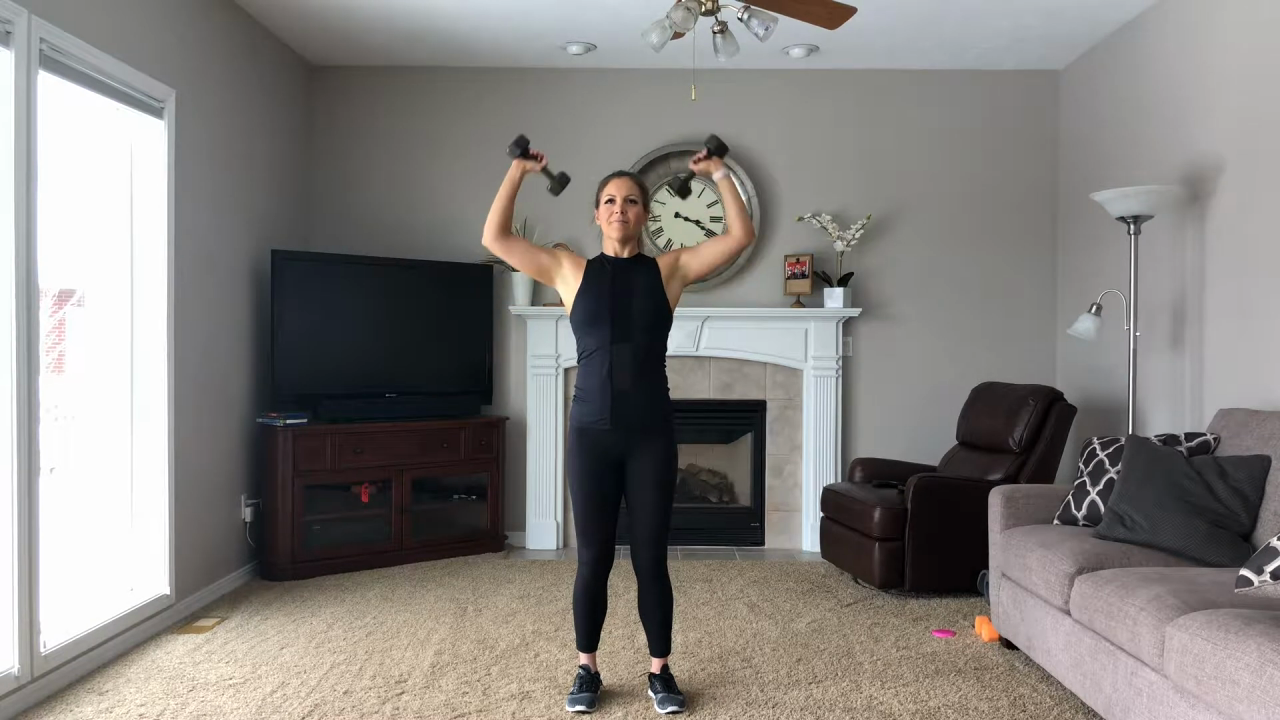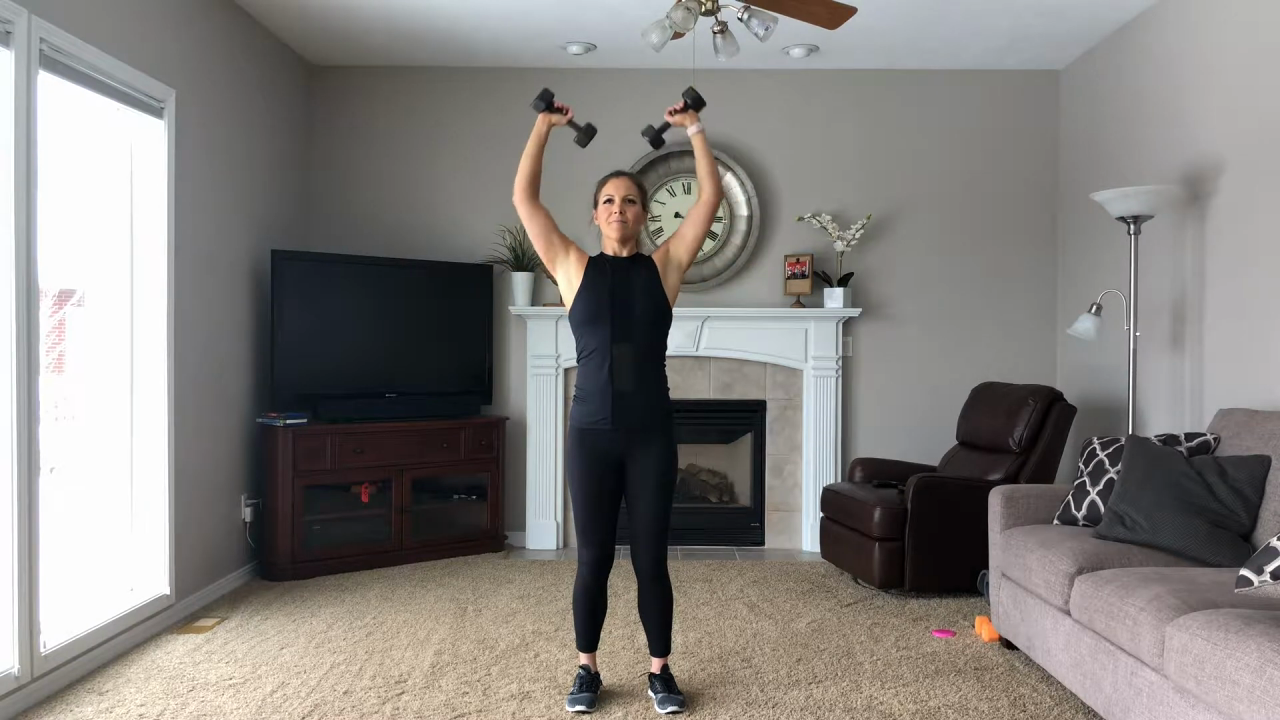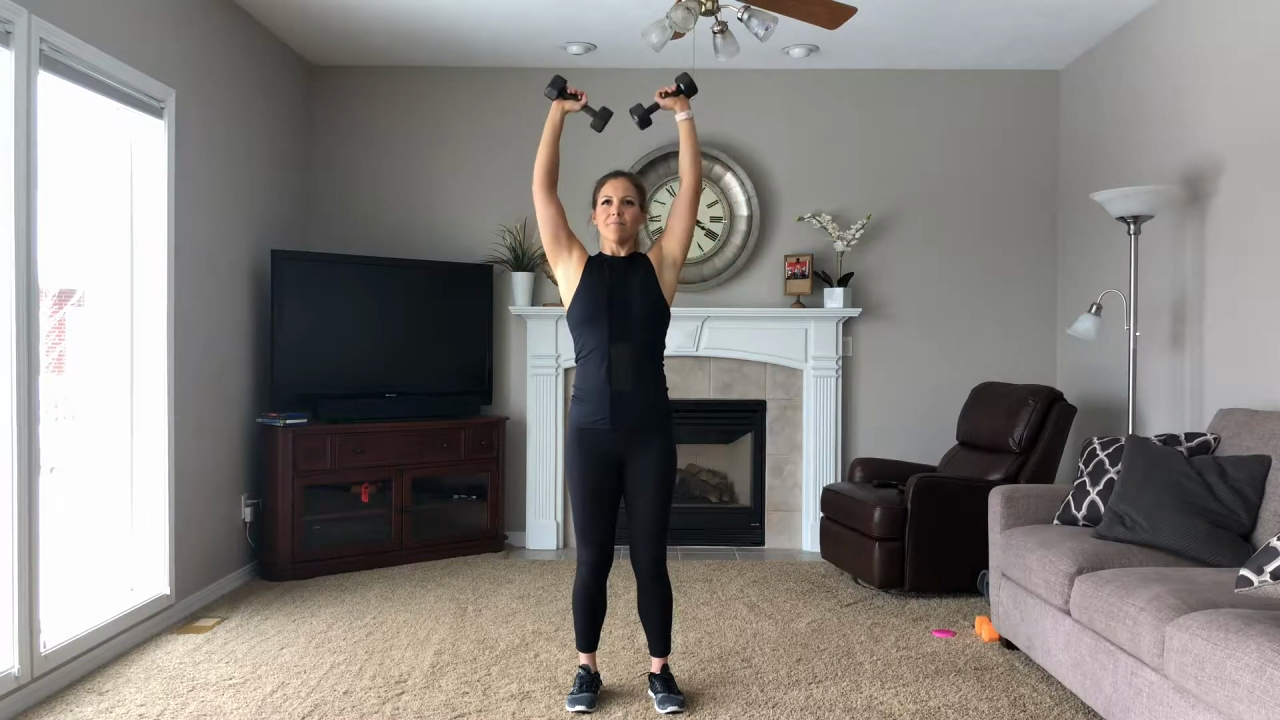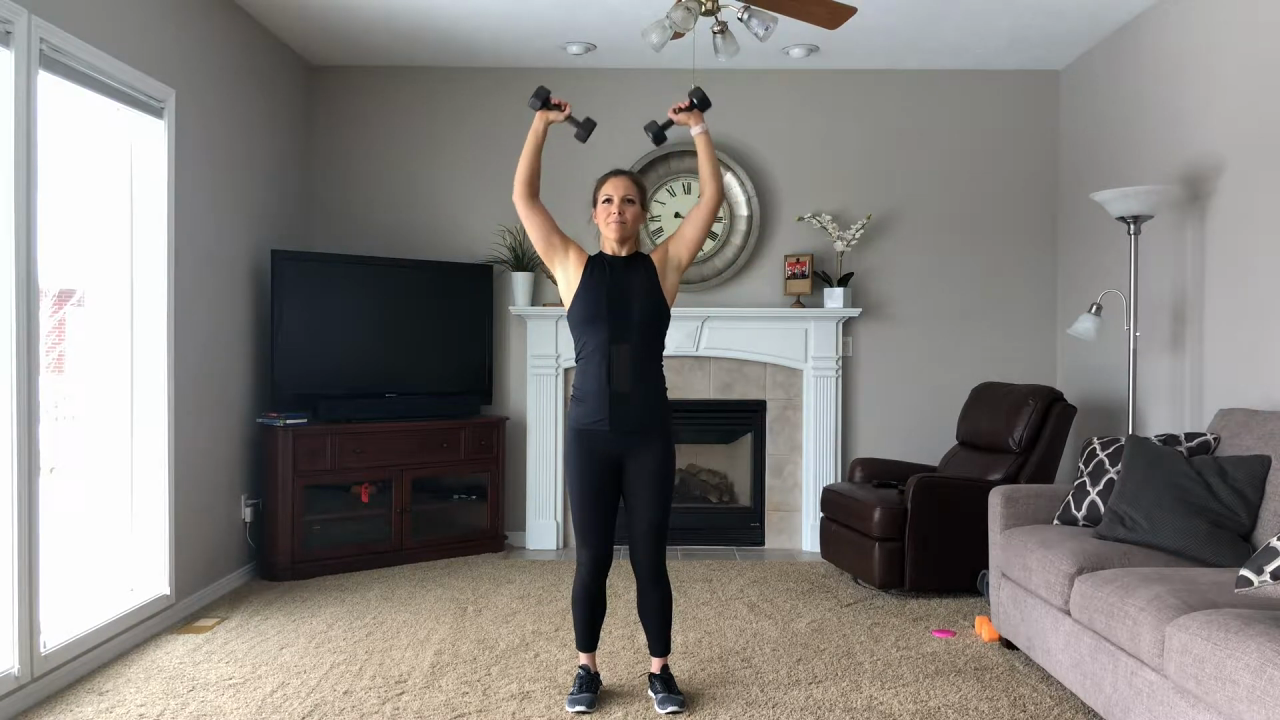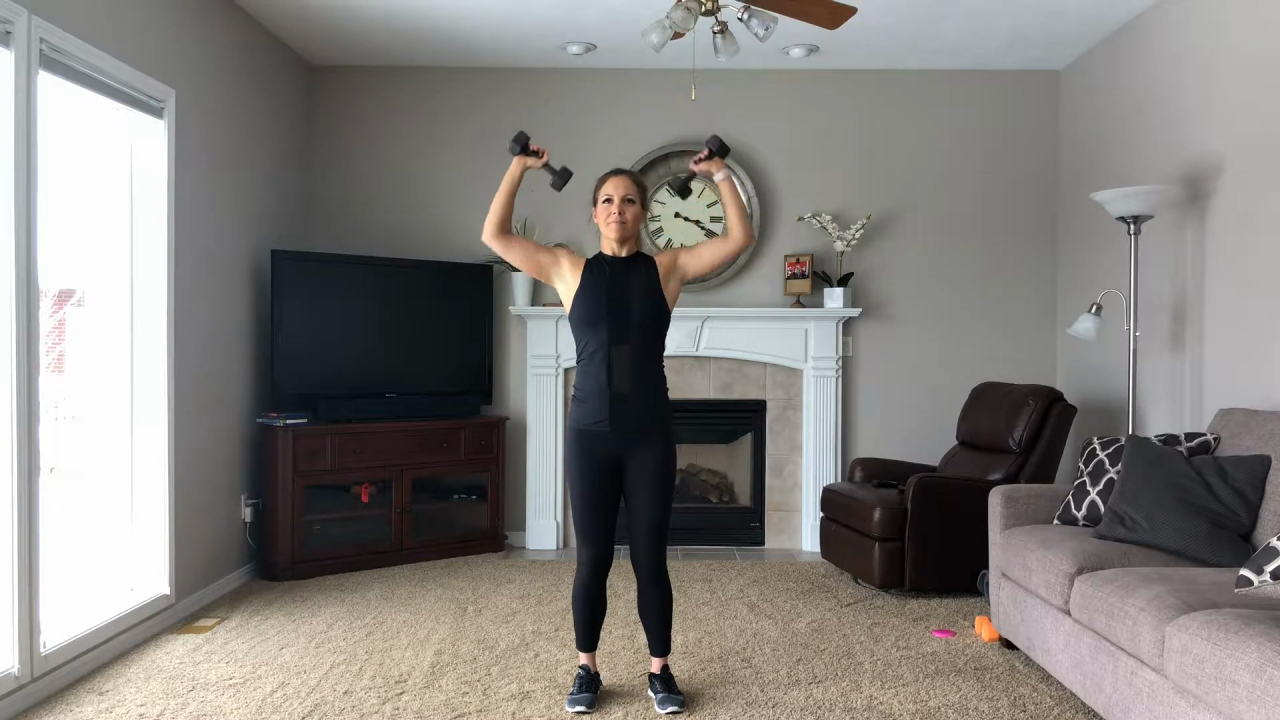
dt=0.3s
person 1, frame 1
left shoulder: (668, 269)
right shoulder: (571, 270)
left elbow: (741, 235)
right elbow: (495, 237)
left wrist: (718, 175)
right wrist: (519, 172)
left hip: (651, 432)
right hip: (591, 431)
left knee: (650, 558)
right knee: (593, 558)
left ankle: (660, 670)
right ankle: (586, 669)
person 1, frame 2
left shoulder: (664, 265)
right shoulder: (572, 267)
left elbow: (711, 195)
right elbow: (523, 196)
left wrist: (693, 129)
right wrist: (543, 126)
left hip: (651, 435)
right hip: (591, 433)
left knee: (650, 559)
right knee: (593, 559)
left ankle: (660, 670)
right ankle: (587, 669)
person 1, frame 3
left shoulder: (659, 265)
right shoulder: (573, 266)
left elbow: (691, 184)
right elbow: (542, 185)
left wrist: (682, 115)
right wrist: (558, 113)
left hip: (650, 435)
right hip: (590, 434)
left knee: (650, 560)
right knee: (592, 560)
right ankle: (587, 669)
person 1, frame 4
left shoulder: (662, 266)
right shoulder: (572, 266)
left elbow: (711, 197)
right elbow: (523, 196)
left wrist: (697, 129)
right wrist: (541, 123)
left hip: (648, 435)
right hip: (589, 433)
left knee: (649, 559)
right knee: (591, 559)
left ankle: (659, 670)
right ankle: (587, 669)
person 1, frame 5
left shoulder: (665, 268)
right shoulder: (570, 269)
left elbow: (740, 240)
right elbow: (494, 236)
left wrist: (721, 176)
right wrist: (517, 168)
left hip: (649, 436)
right hip: (590, 435)
left knee: (649, 559)
right knee: (592, 559)
left ankle: (660, 671)
right ankle: (587, 670)
